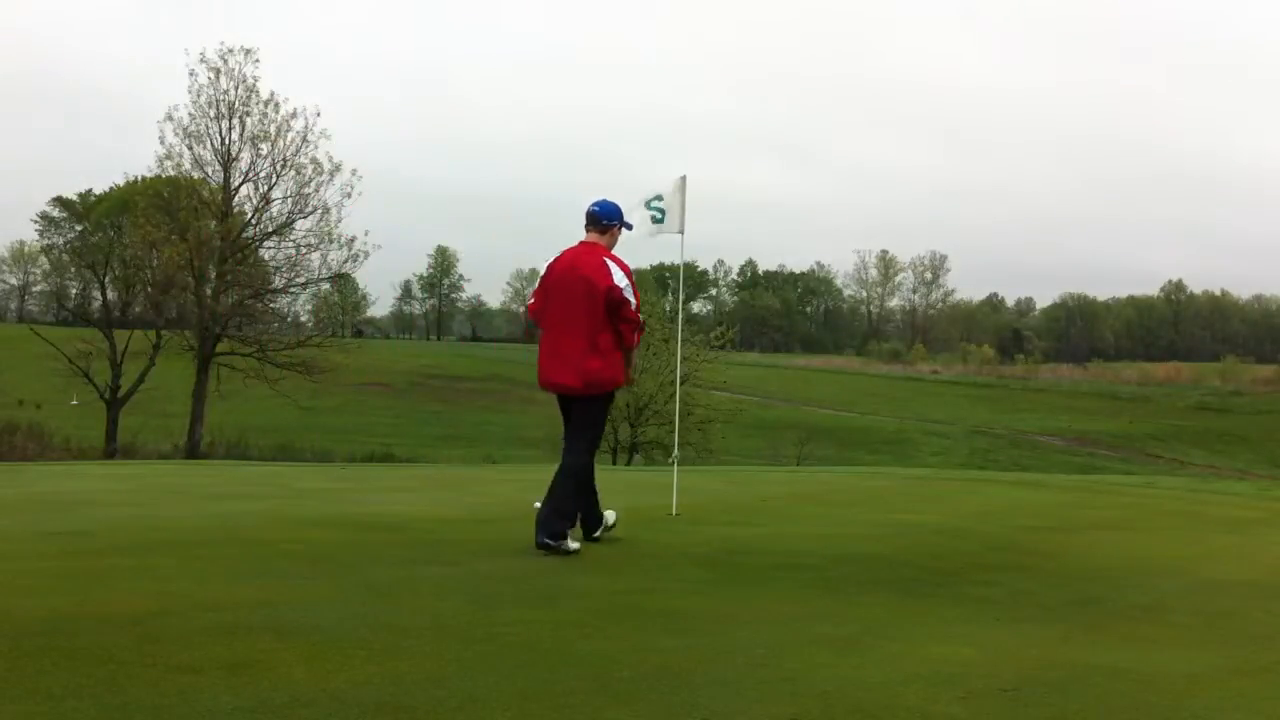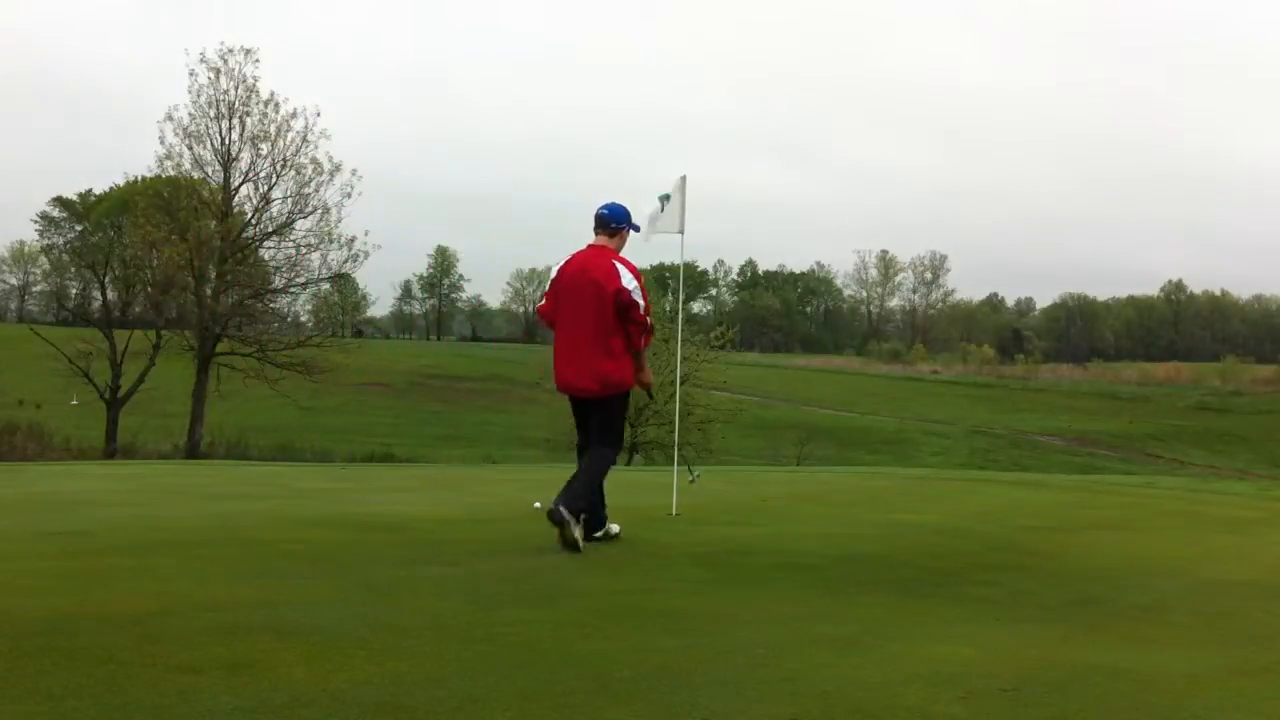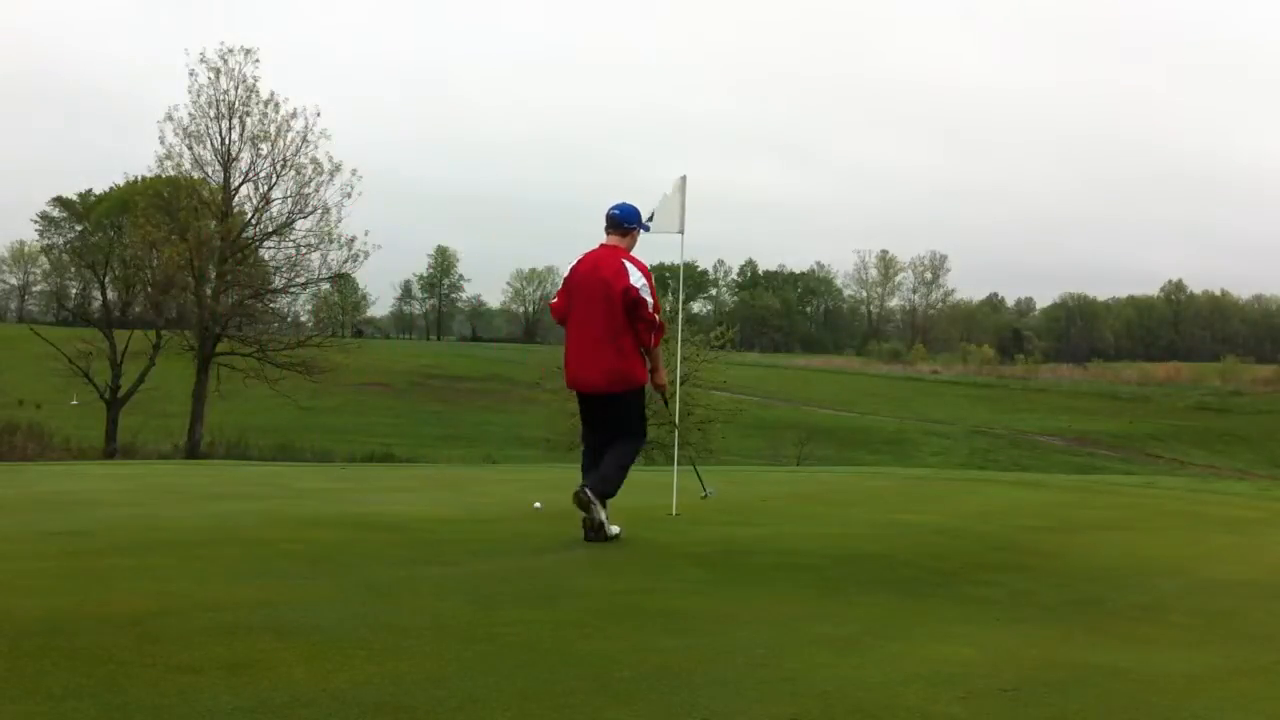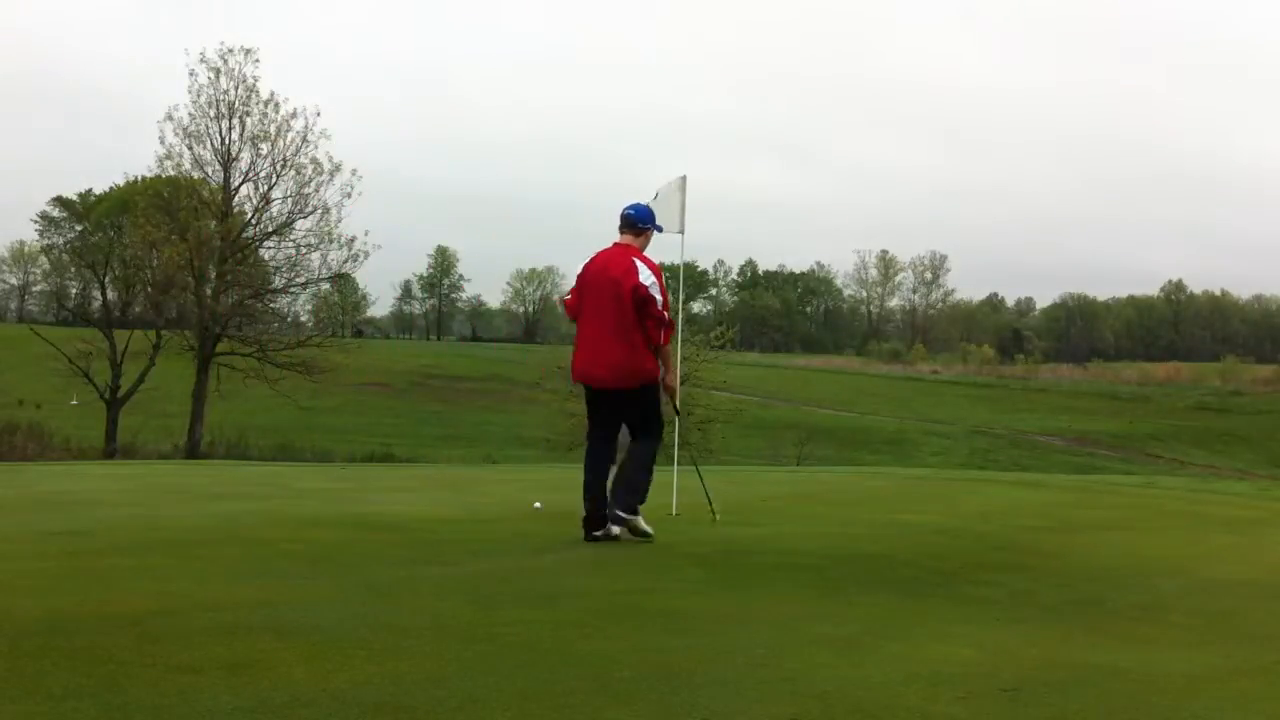
dt=0.1s
person 1, frame 1
left shoulder: (554, 264)
right shoulder: (614, 269)
left elbow: (536, 313)
right elbow: (629, 327)
right wrist: (628, 364)
left hip: (557, 371)
right hip: (597, 373)
left knee: (577, 443)
right knee: (582, 449)
left ankle: (591, 519)
right ankle: (553, 529)
person 1, frame 2
left shoulder: (564, 266)
right shoulder: (623, 272)
left elbow: (547, 315)
right elbow: (638, 329)
right wrist: (642, 368)
left hip: (571, 372)
right hip: (609, 374)
left knee: (589, 443)
right knee: (604, 447)
left ankle: (594, 521)
right ankle: (568, 506)
person 1, frame 3
left shoulder: (577, 265)
right shoulder: (634, 271)
left elbow: (559, 313)
right elbow: (649, 328)
right wrist: (658, 369)
left hip: (582, 371)
right hip: (622, 373)
left knee: (594, 442)
right knee: (629, 439)
left ankle: (598, 523)
right ankle: (593, 491)
person 1, frame 4
left shoulder: (590, 264)
right shoulder: (645, 269)
left elbow: (573, 310)
right elbow: (659, 325)
right wrist: (668, 370)
left hip: (592, 368)
right hip: (632, 369)
left knee: (599, 441)
right knee: (647, 435)
left ankle: (596, 522)
right ankle: (624, 505)
